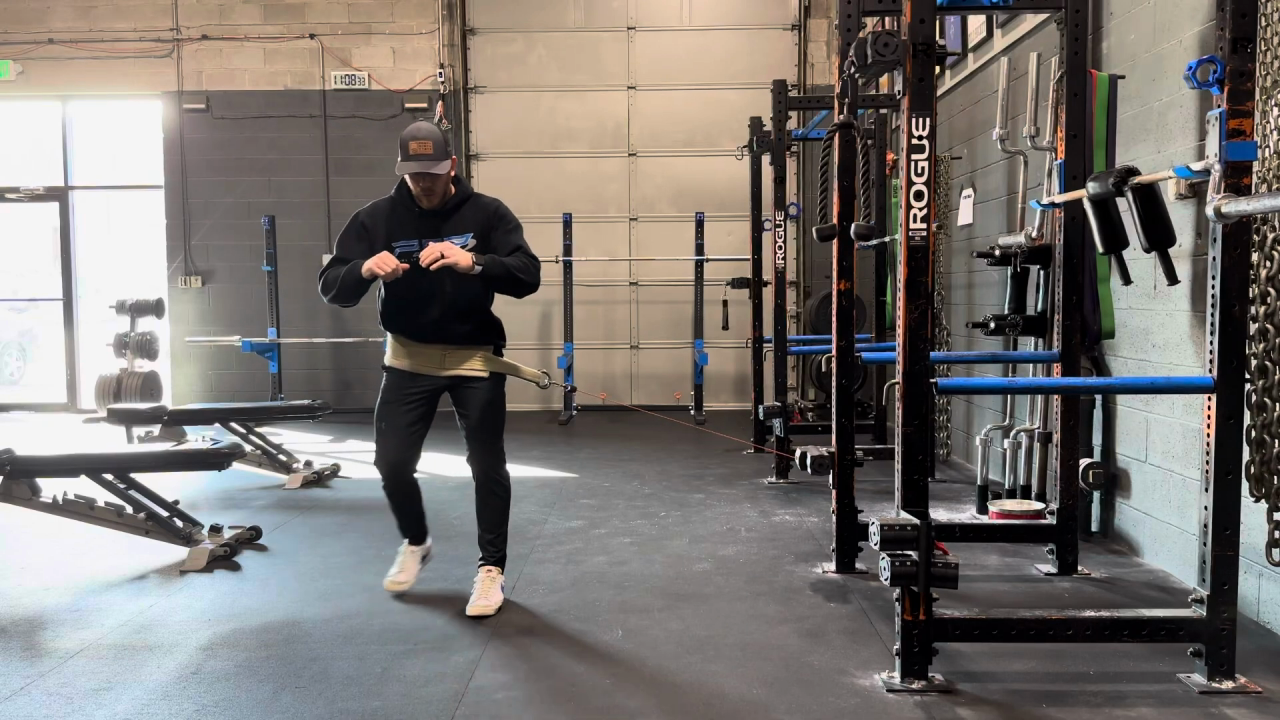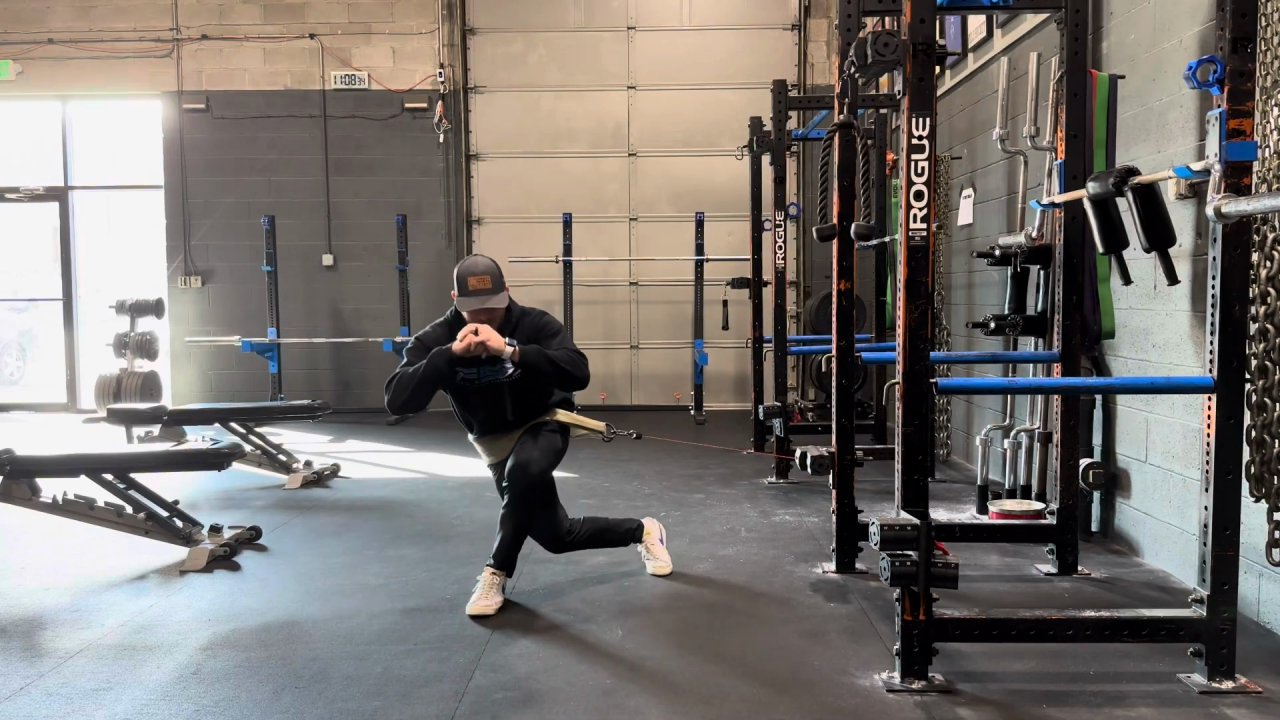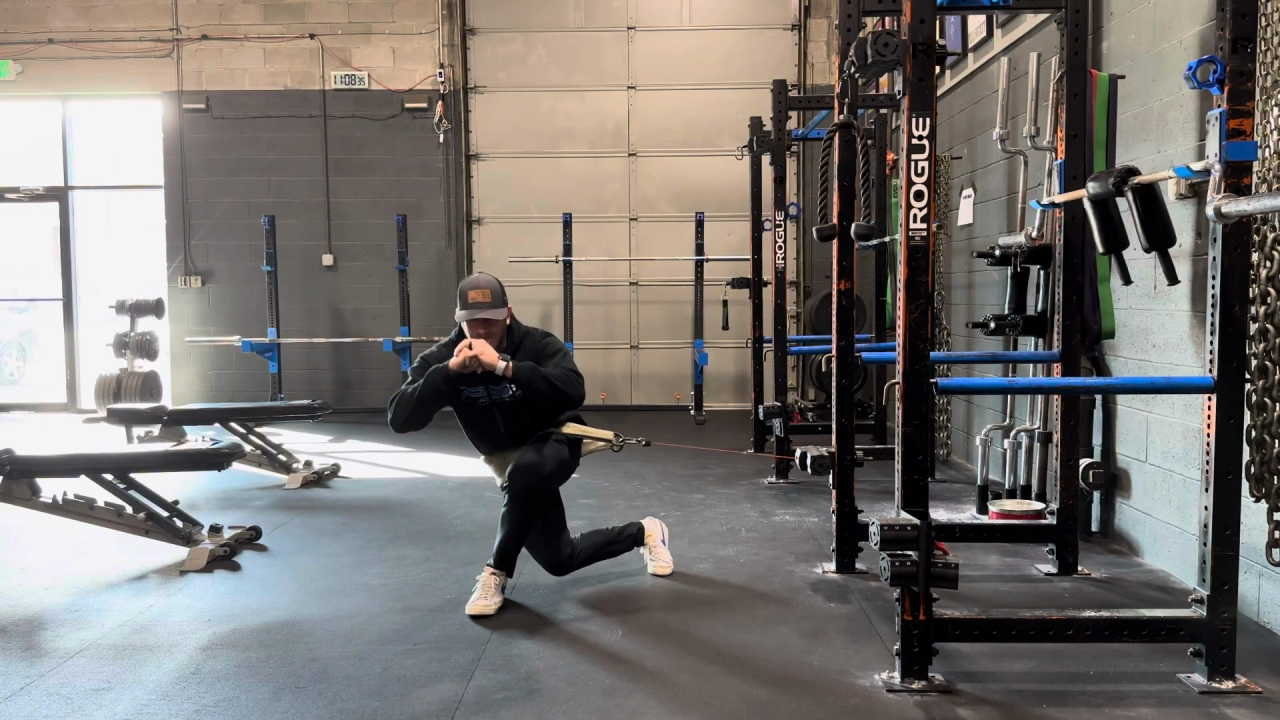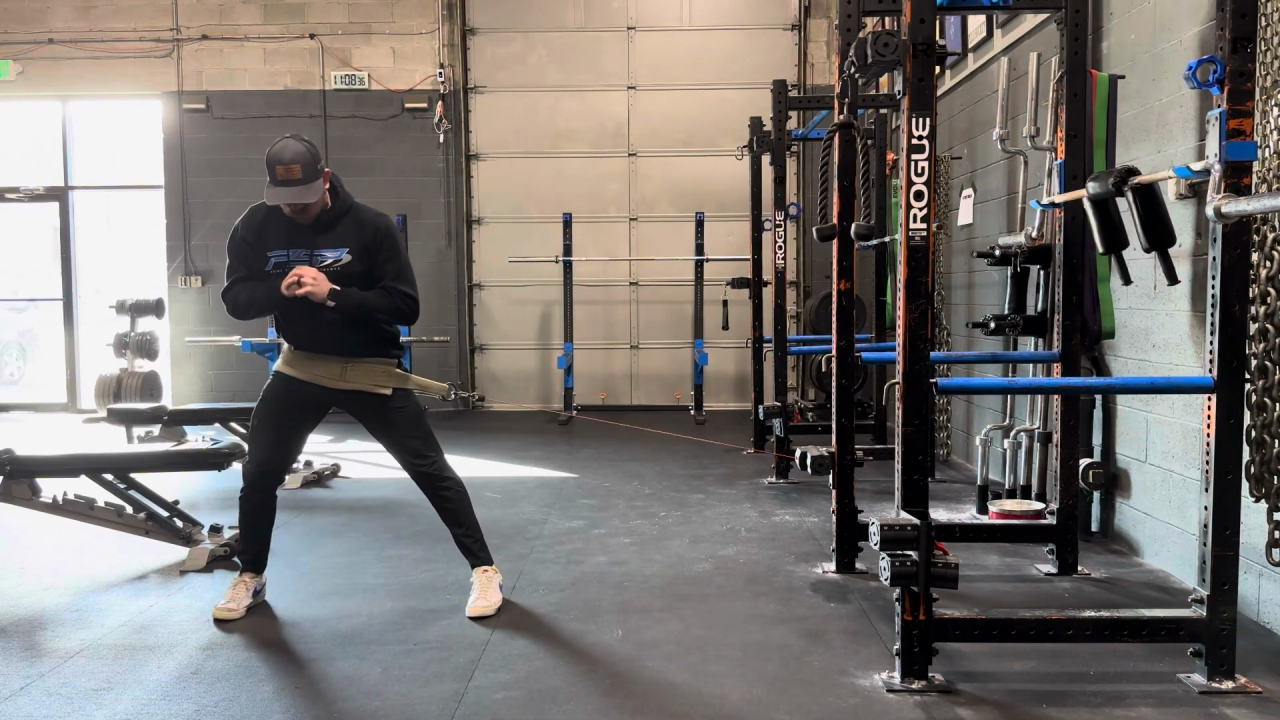
dt=1s
person 1, frame 1
left shoulder: (487, 213)
right shoulder: (377, 218)
left elbow: (527, 276)
right elbow: (331, 287)
left wrist: (472, 262)
right wrist: (364, 269)
left hip: (475, 356)
right hip: (410, 357)
left knee: (488, 465)
right knee: (393, 463)
left ankle: (491, 570)
right ankle: (415, 543)
person 1, frame 2
left shoulder: (535, 324)
right shoulder: (436, 339)
left elbow: (577, 374)
right elbow: (397, 401)
left wrist: (510, 349)
right wrist: (450, 354)
left hip: (542, 423)
right hip: (495, 443)
left knee: (523, 473)
right knee: (556, 535)
left ankle: (496, 574)
right ankle: (641, 531)
person 1, frame 3
left shoulder: (538, 344)
right shoulder: (440, 359)
left elbow: (572, 393)
right elbow: (400, 420)
left wrist: (503, 366)
right wrist: (448, 371)
left hip: (554, 444)
right hip: (507, 462)
left knee: (524, 475)
right knee: (559, 560)
left ankle: (496, 574)
right ankle: (643, 533)
person 1, frame 4
left shoulder: (370, 226)
right shoulder: (255, 226)
left elbow: (405, 307)
right elbow: (236, 299)
left wrist: (333, 294)
right wrist: (280, 290)
left hip: (371, 368)
right hip: (301, 365)
left knee: (429, 469)
right knee: (259, 472)
left ankle: (484, 570)
right ankle: (250, 577)
